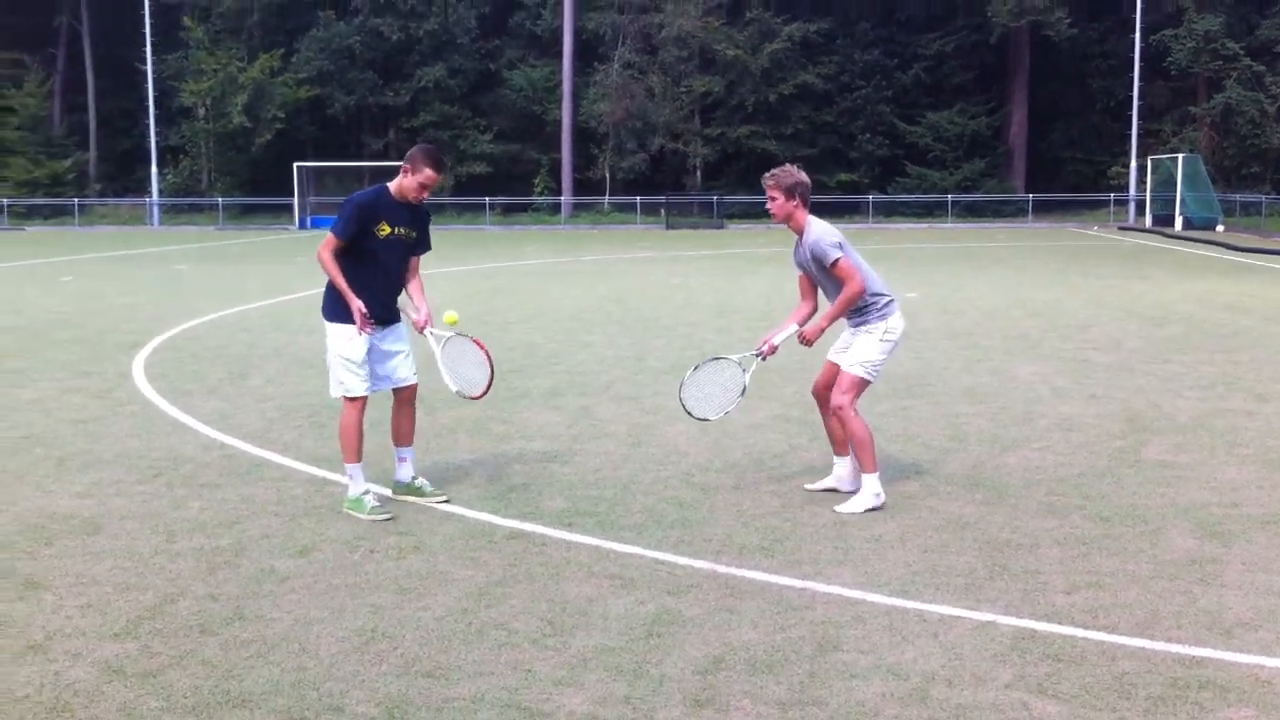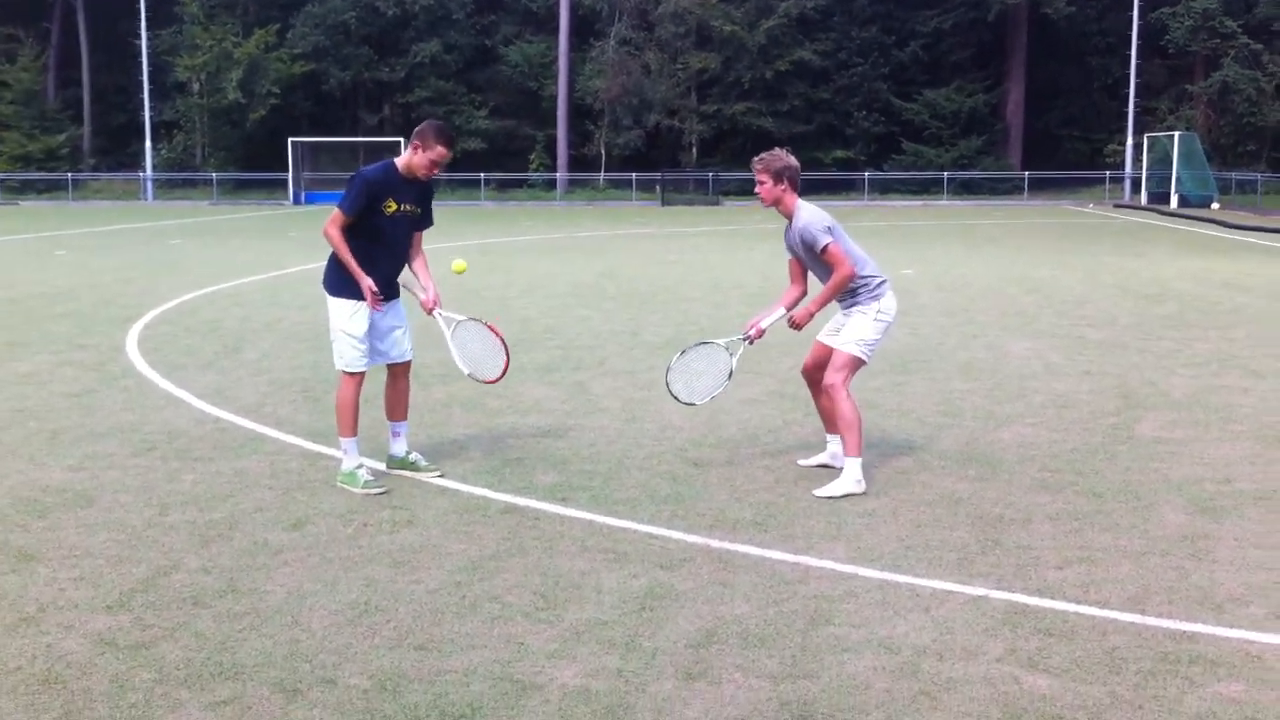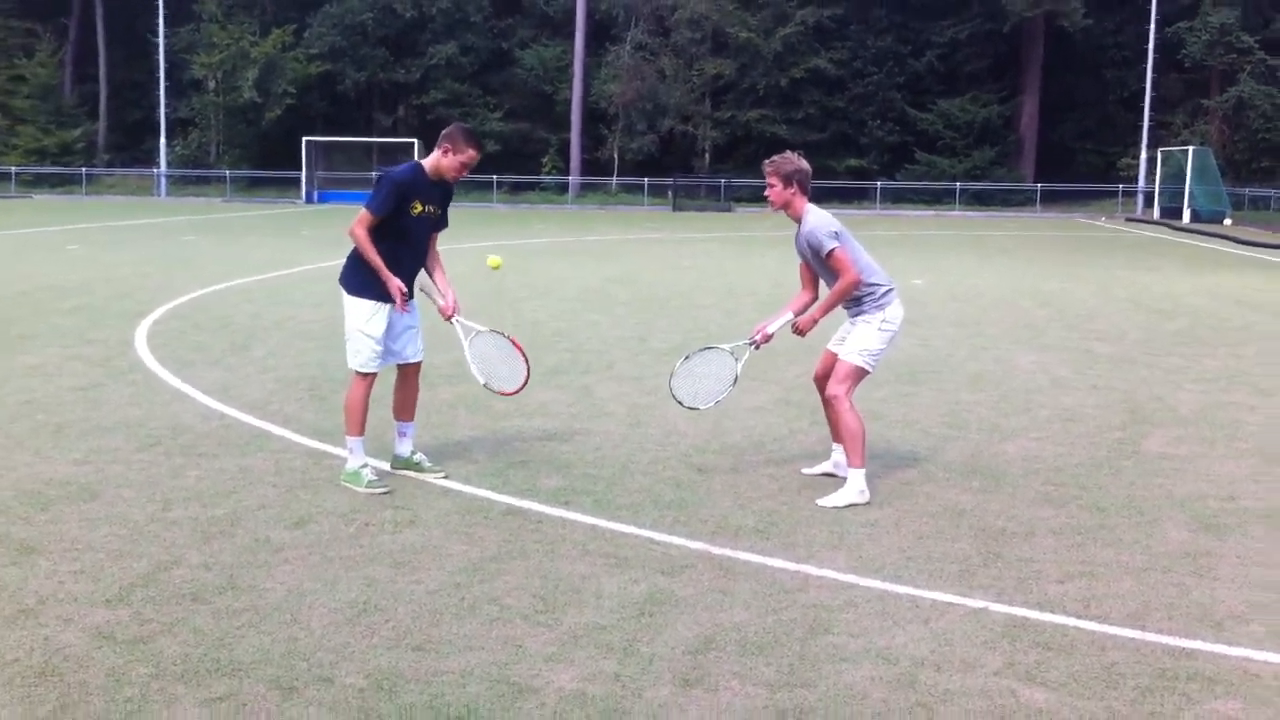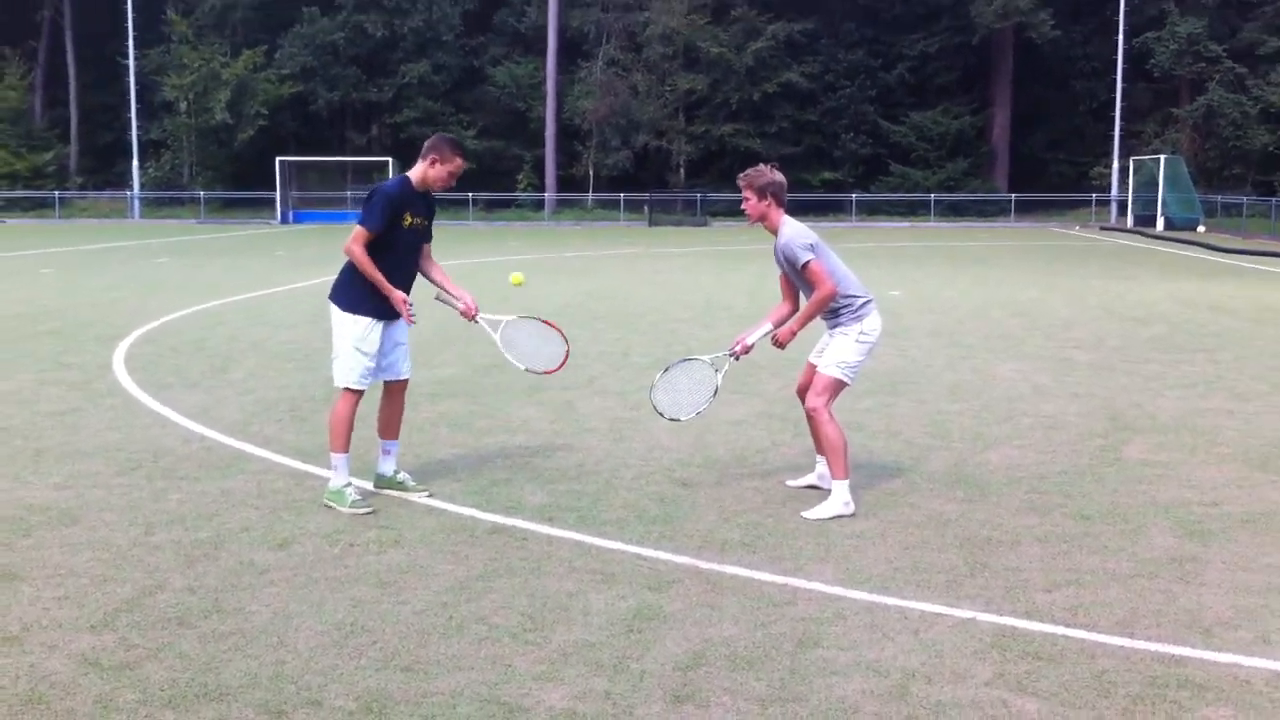
dt=0.3s
person 1, frame 1
left shoulder: (419, 216)
right shoulder: (363, 203)
left elbow: (411, 272)
right elbow: (326, 252)
left wrist: (421, 307)
right wrist: (352, 299)
left hip: (389, 318)
right hip: (347, 316)
left knee: (407, 390)
right knee: (356, 398)
left ankle: (405, 477)
right ankle: (356, 491)
person 1, frame 2
left shoulder: (422, 190)
right shoulder: (371, 179)
left elbow: (414, 246)
right elbow: (332, 228)
left wrist: (428, 286)
right wrist: (360, 277)
left hip: (388, 292)
right hip: (350, 290)
left knee: (400, 365)
right knee: (353, 372)
left ankle: (399, 451)
right ankle: (350, 465)
person 1, frame 3
left shoulder: (442, 191)
right shoulder: (399, 180)
right elbow: (358, 229)
left wrist: (446, 292)
right wrist: (388, 278)
left hip: (402, 293)
right hip: (368, 289)
left knee: (411, 366)
right knee: (365, 372)
left ankle: (404, 451)
right ankle: (355, 464)
person 1, frame 4
left shoulder: (426, 204)
right shoulder: (389, 194)
left elbow: (425, 260)
right elbow: (353, 247)
left wrist: (460, 296)
right wrist: (391, 291)
left hip: (389, 311)
right hip: (357, 306)
left knee: (397, 383)
right knee: (352, 390)
left ankle: (387, 470)
right ankle: (338, 484)
person 2, frame 1
left shoulder: (819, 237)
right shoulder: (801, 247)
left elbow: (856, 286)
right elbow: (808, 303)
left wrist: (821, 326)
right wrist: (777, 336)
left hip: (878, 321)
right hip: (859, 323)
left knee: (841, 402)
right knee: (822, 391)
left ankle: (871, 489)
right ankle: (844, 473)
person 2, frame 2
left shoulder: (808, 222)
right shoulder: (792, 230)
left elbow: (846, 270)
right elbow: (798, 287)
left wrist: (811, 310)
right wrist: (763, 318)
left hip: (872, 302)
right hip: (853, 305)
left knee: (834, 382)
right knee: (812, 370)
left ankle: (853, 473)
right ankle: (836, 449)
person 2, frame 3
left shoulder: (815, 226)
right shoulder: (803, 233)
left elbow: (851, 277)
right elbow: (808, 292)
left wrist: (814, 317)
right wrist: (771, 324)
left hip: (878, 311)
right hip: (862, 312)
left knee: (838, 392)
right knee: (823, 379)
left ankle: (856, 484)
right ankle: (840, 458)
person 2, frame 4
left shoulder: (791, 238)
right shoulder: (782, 242)
left elbow: (827, 289)
right elbow: (789, 304)
left wrist: (792, 329)
right wrist: (751, 335)
left hip: (856, 323)
right hip: (843, 323)
left knee: (817, 404)
right knee: (806, 391)
left ankle: (842, 496)
right ankle: (824, 471)
